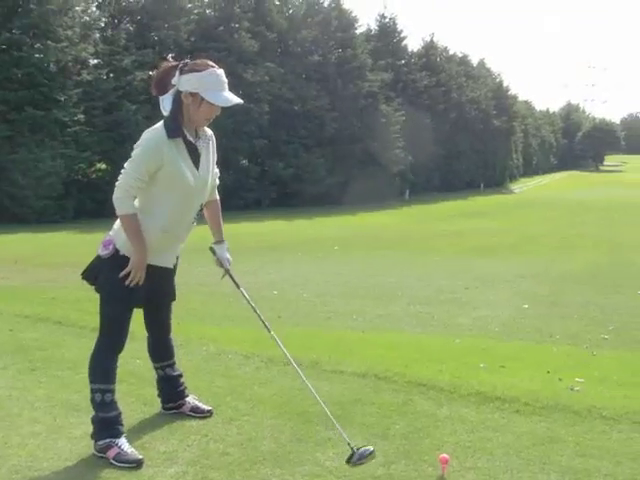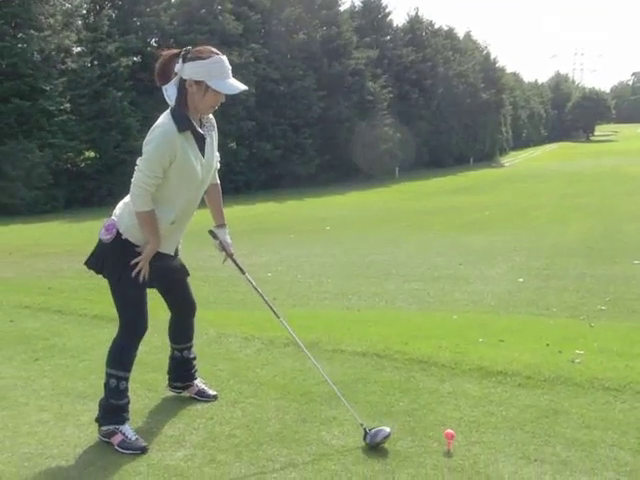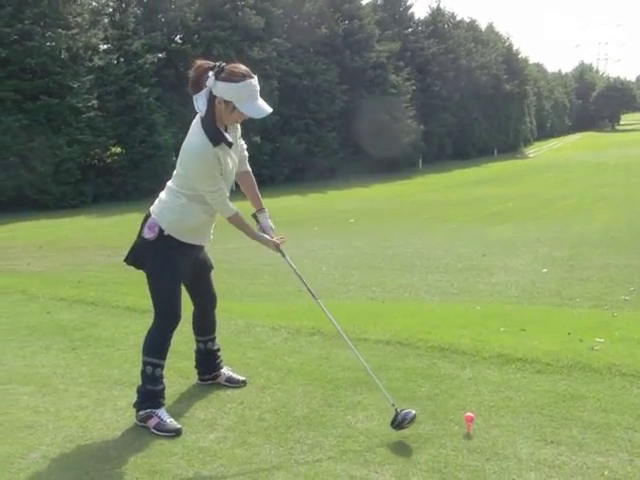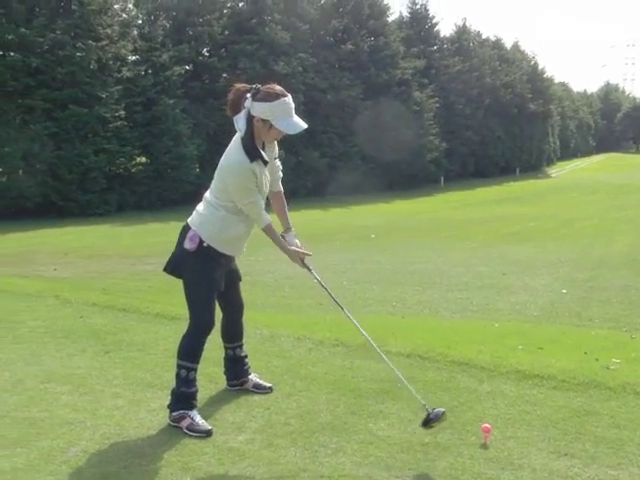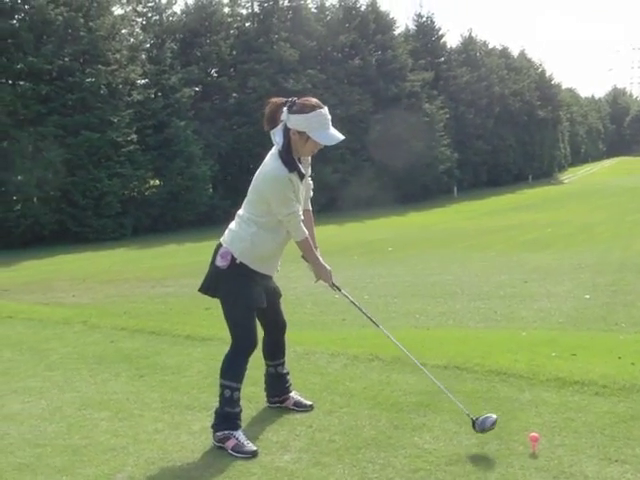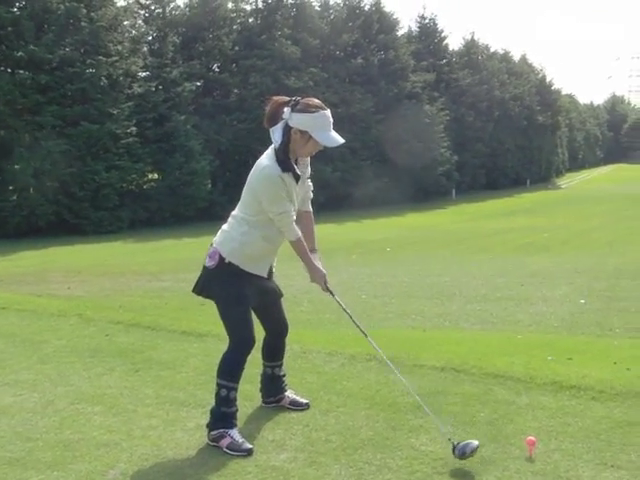
dt=0.7s
person 1, frame 1
left shoulder: (207, 140)
right shoulder: (157, 140)
left elbow: (210, 195)
right elbow: (123, 197)
left wrist: (220, 243)
right wrist: (140, 253)
left hip: (164, 258)
right hip: (127, 256)
left knee: (161, 330)
right knee: (112, 339)
left ankle: (173, 397)
right ankle: (106, 433)
person 1, frame 2
left shoulder: (208, 125)
right shoulder: (167, 133)
left elbow: (210, 179)
right elbow: (141, 194)
left wrist: (221, 228)
right wrist: (152, 245)
left hip: (164, 242)
right hip: (130, 241)
left knee: (185, 309)
right knee: (134, 326)
left ankle: (182, 378)
right ankle: (111, 419)
person 1, frame 3
left shoulder: (228, 124)
right shoulder: (202, 147)
left elbow: (242, 168)
right elbow: (221, 204)
left wrist: (263, 214)
right wrist: (258, 237)
left hip: (190, 235)
right hip: (166, 235)
left knee: (206, 301)
right knee: (168, 315)
left ankle: (210, 368)
right ankle: (148, 405)
person 1, frame 4
left shoulder: (265, 142)
right shoulder: (239, 164)
left elbow: (275, 188)
right elbow: (258, 216)
left wrist: (289, 231)
right wrist: (286, 248)
left hip: (222, 245)
right hip: (202, 245)
left knee: (234, 310)
right knee: (201, 322)
left ankle: (237, 374)
right ankle: (181, 406)
person 1, frame 5
left shoulder: (299, 159)
right shoulder: (277, 175)
left elbow: (305, 209)
right elbow: (295, 227)
left wrist: (314, 253)
right wrist: (317, 263)
left hip: (259, 263)
right hip: (237, 263)
left knee: (276, 327)
right knee: (245, 341)
left ankle: (279, 392)
right ankle: (225, 426)
person 1, frame 6
left shoulder: (300, 161)
right shoulder: (269, 173)
left elbow: (304, 211)
right elbow: (288, 228)
left wrist: (315, 255)
right wrist: (310, 266)
left hip: (258, 263)
right hip: (231, 262)
left knee: (278, 328)
right knee: (242, 340)
left ankle: (274, 391)
right ankle: (220, 425)
